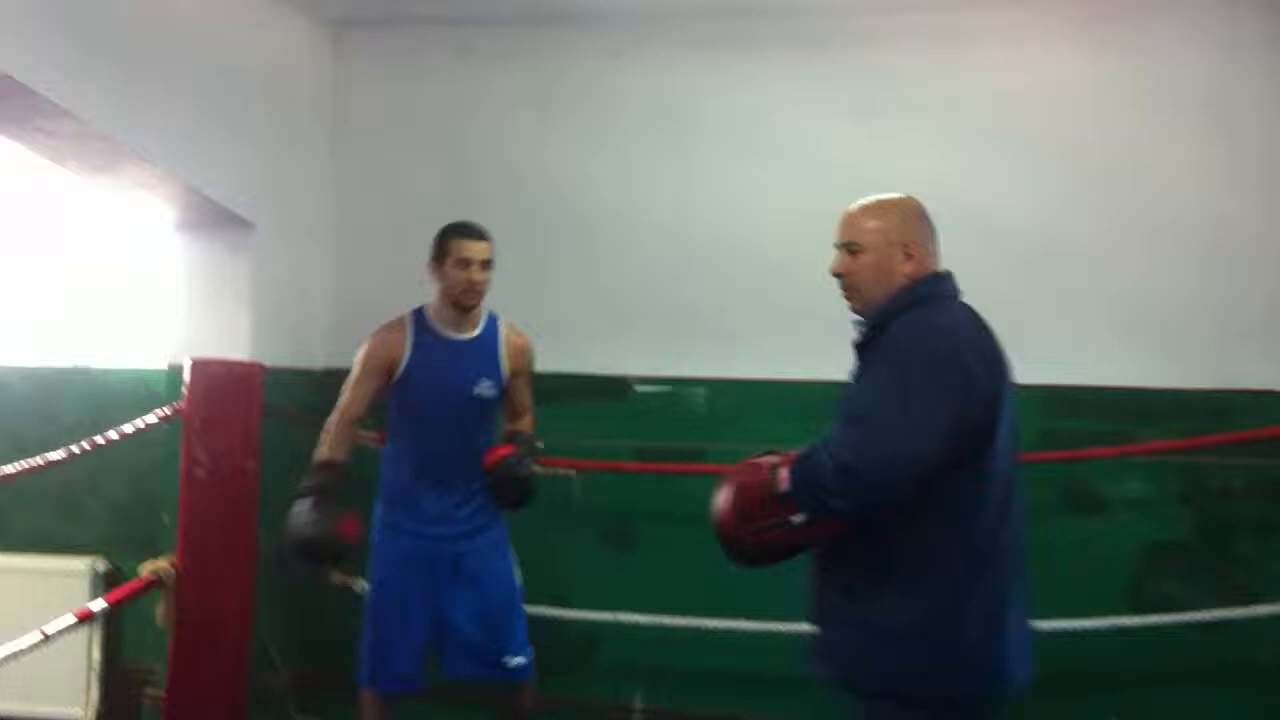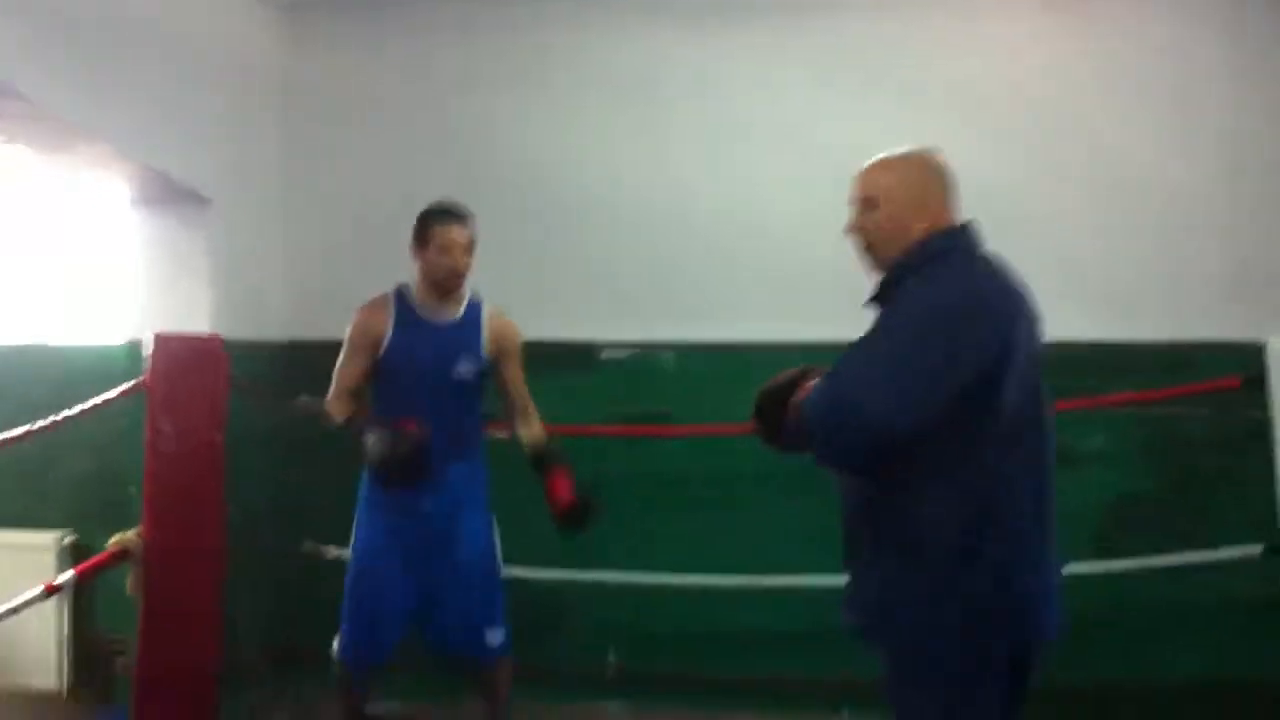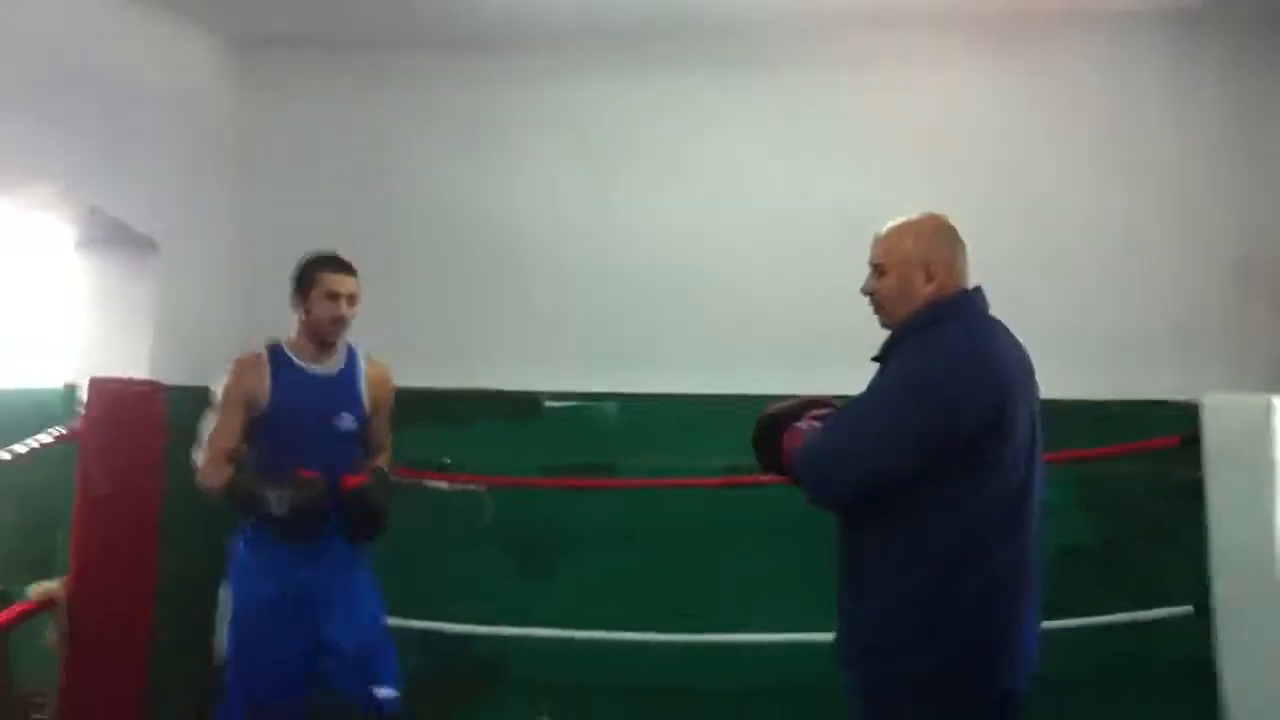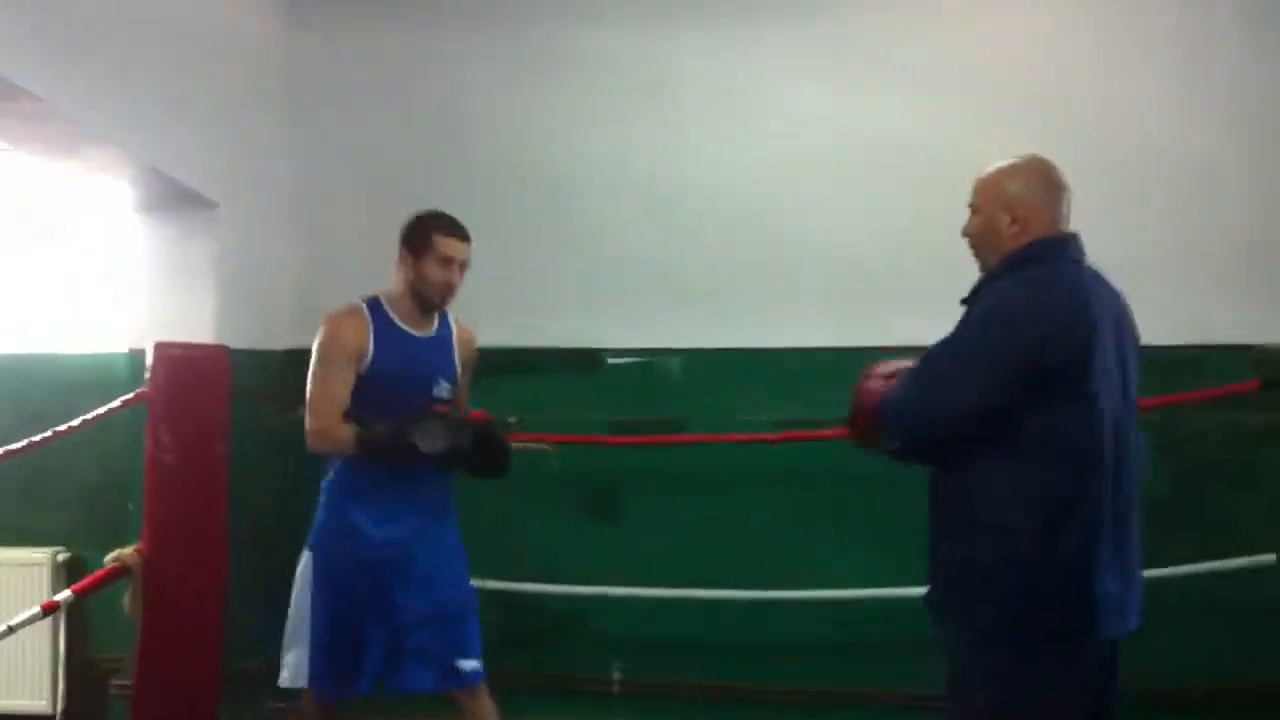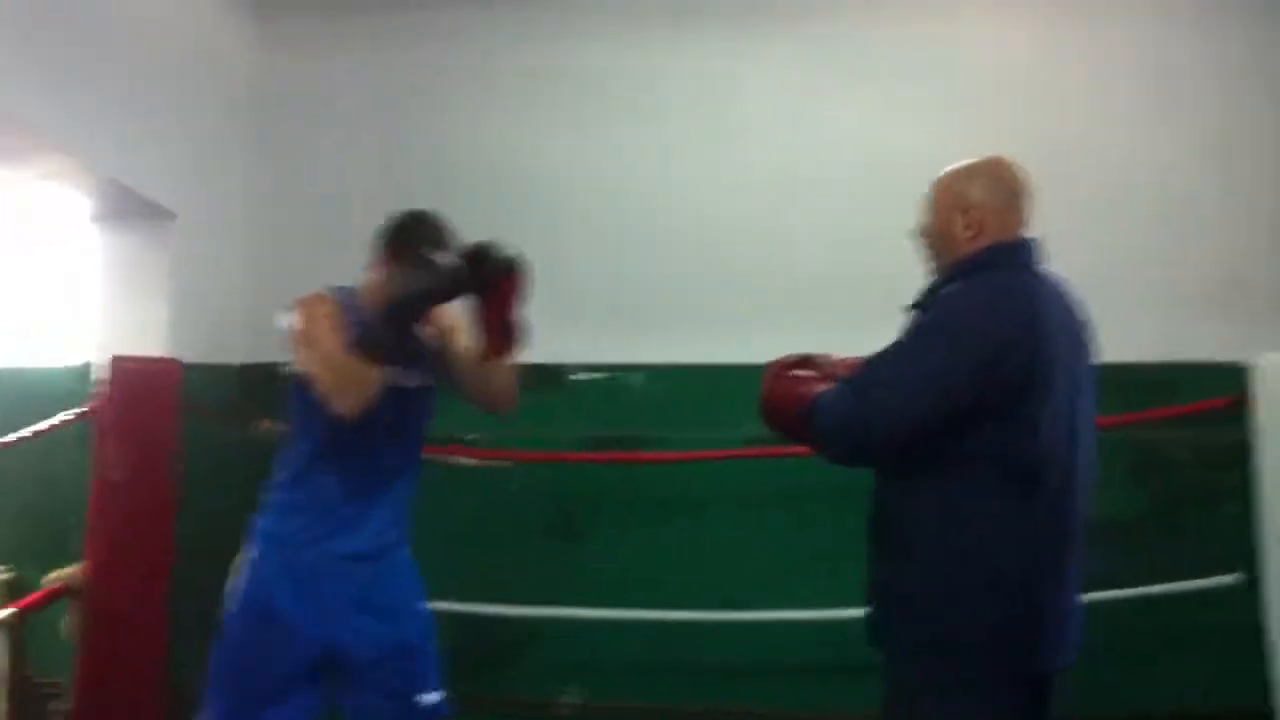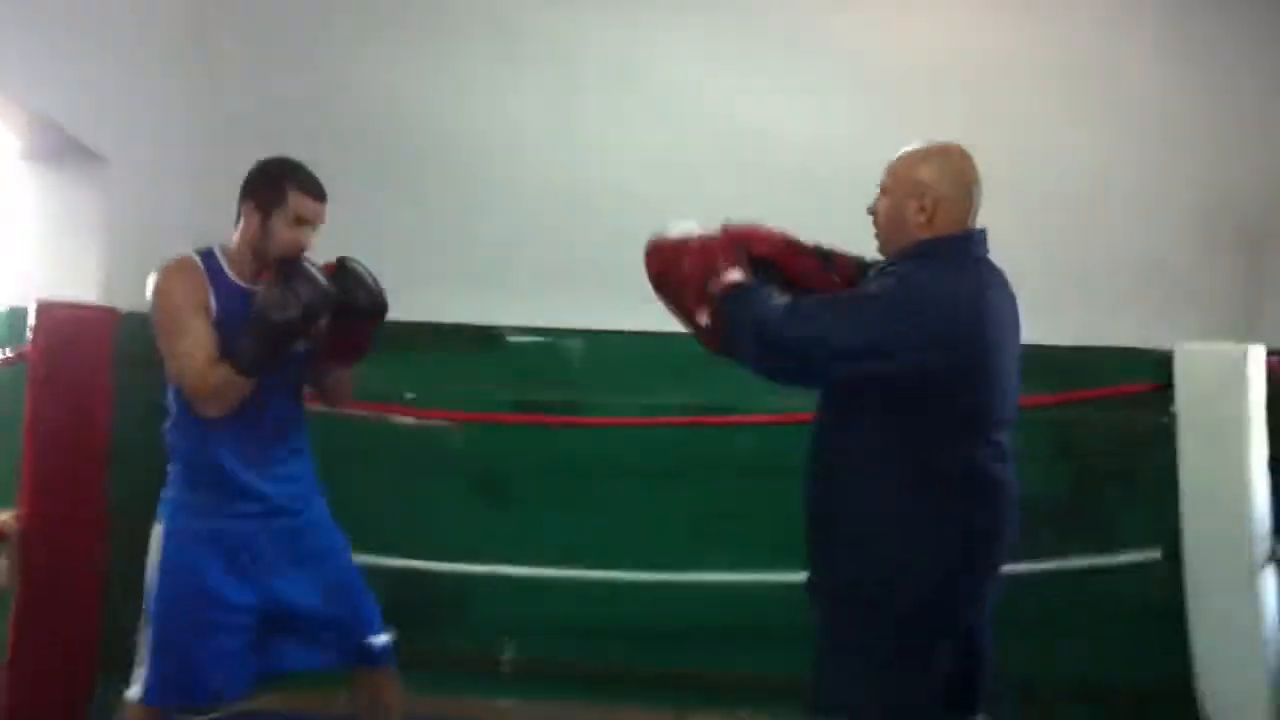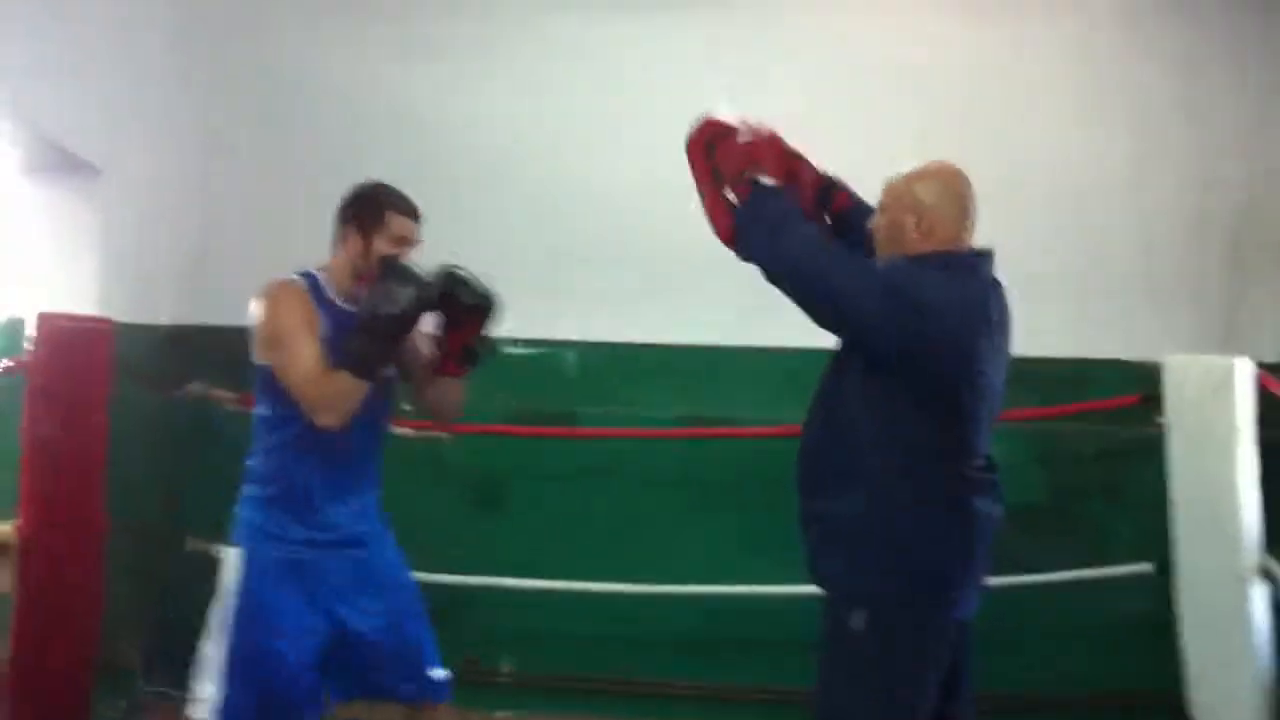
dt=0.4s
person 1, frame 1
left shoulder: (931, 341)
right shoulder: (923, 335)
left elbow: (864, 467)
right elbow: (886, 457)
left wrist: (780, 482)
right wrist: (806, 493)
left hip: (926, 632)
right hip: (932, 624)
person 1, frame 2
left shoulder: (945, 296)
right shoulder: (975, 289)
left elbow: (856, 420)
left wrist: (809, 404)
right wrist: (826, 401)
left hip: (953, 582)
right hip: (977, 573)
person 1, frame 3
left shoulder: (939, 359)
right shoulder: (989, 347)
left elbow: (839, 472)
left wrist: (801, 445)
right wrist: (835, 430)
left hip: (925, 631)
right hip: (981, 618)
person 1, frame 4
left shoulder: (1022, 303)
right shoulder: (1097, 297)
left elbow: (920, 417)
left wrist: (878, 404)
right wrist: (918, 382)
left hip: (1017, 581)
right hip: (1086, 571)
person 1, frame 5
left shoulder: (974, 310)
right shoulder: (1051, 305)
left elbow: (864, 424)
left wrist: (810, 399)
right wrist: (850, 381)
left hip: (959, 600)
right hip: (1027, 586)
person 1, frame 6
left shoulder: (926, 299)
right shoulder: (973, 284)
left elbow: (805, 339)
right elbow: (868, 307)
left wrist: (731, 291)
left hip: (900, 556)
right hip: (948, 547)
person 1, frame 7
left shoulder: (919, 303)
right shoulder: (965, 293)
left elbow: (808, 265)
right elbow: (863, 251)
left wrist: (749, 183)
right wrist: (810, 185)
left hip: (894, 564)
right hip: (935, 553)
person 2, frame 1
left shoulder: (513, 347)
right shoulder: (394, 340)
right elbow: (343, 421)
left wrist: (518, 455)
right wrist: (316, 491)
left hip: (480, 527)
right hip: (405, 526)
left knee: (514, 671)
right knee: (385, 673)
person 2, frame 2
left shoulder: (494, 328)
right shoulder: (378, 319)
left elbow: (522, 411)
right elbow: (340, 398)
left wrist: (554, 472)
right wrist: (372, 433)
left hip: (460, 497)
right hip: (391, 498)
left knee: (485, 641)
right knee: (361, 642)
person 2, frame 3
left shoulder: (372, 381)
right shoulder: (253, 375)
right elbow: (209, 467)
left wrist: (373, 488)
right wrist: (262, 494)
left hip: (341, 562)
right hip: (265, 563)
person 2, frame 4
left shoulder: (460, 342)
right shoulder: (349, 330)
right elbow: (320, 433)
right wrist: (398, 439)
left hip: (428, 529)
right hip: (349, 531)
person 2, frame 5
left shoulder: (439, 326)
right shoulder: (322, 313)
left elbow: (499, 399)
right elbow: (346, 397)
left wrist: (499, 311)
right wrist: (401, 315)
left hip: (379, 554)
right hip: (294, 544)
person 2, frame 6
left shoulder: (299, 282)
right shoulder: (182, 281)
left elbow: (334, 389)
right elbow: (209, 398)
left wrist: (349, 327)
right wrist: (273, 328)
left hip: (295, 509)
right hip: (205, 518)
left knee: (374, 655)
person 2, frame 7
left shoulder: (388, 315)
right shoulder: (286, 304)
left elbow: (442, 407)
right elbow: (326, 409)
left wrist: (460, 333)
right wrist: (382, 330)
left hip: (360, 539)
right hip: (278, 542)
